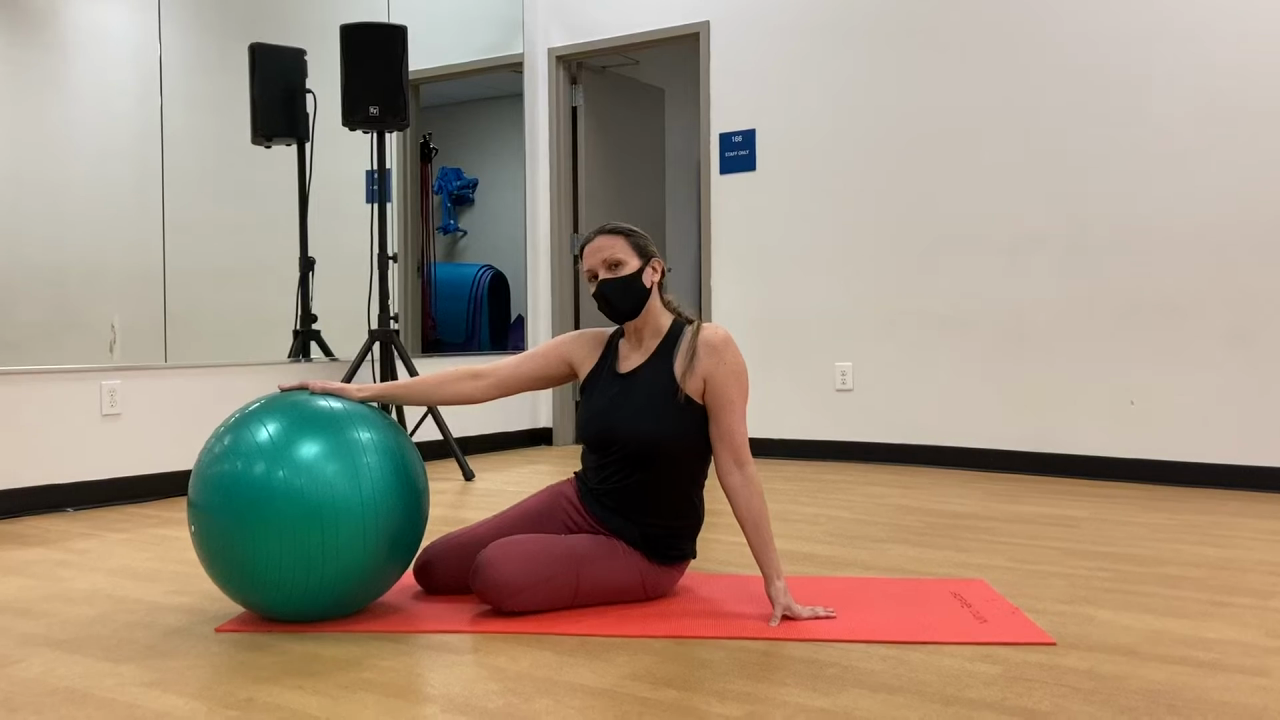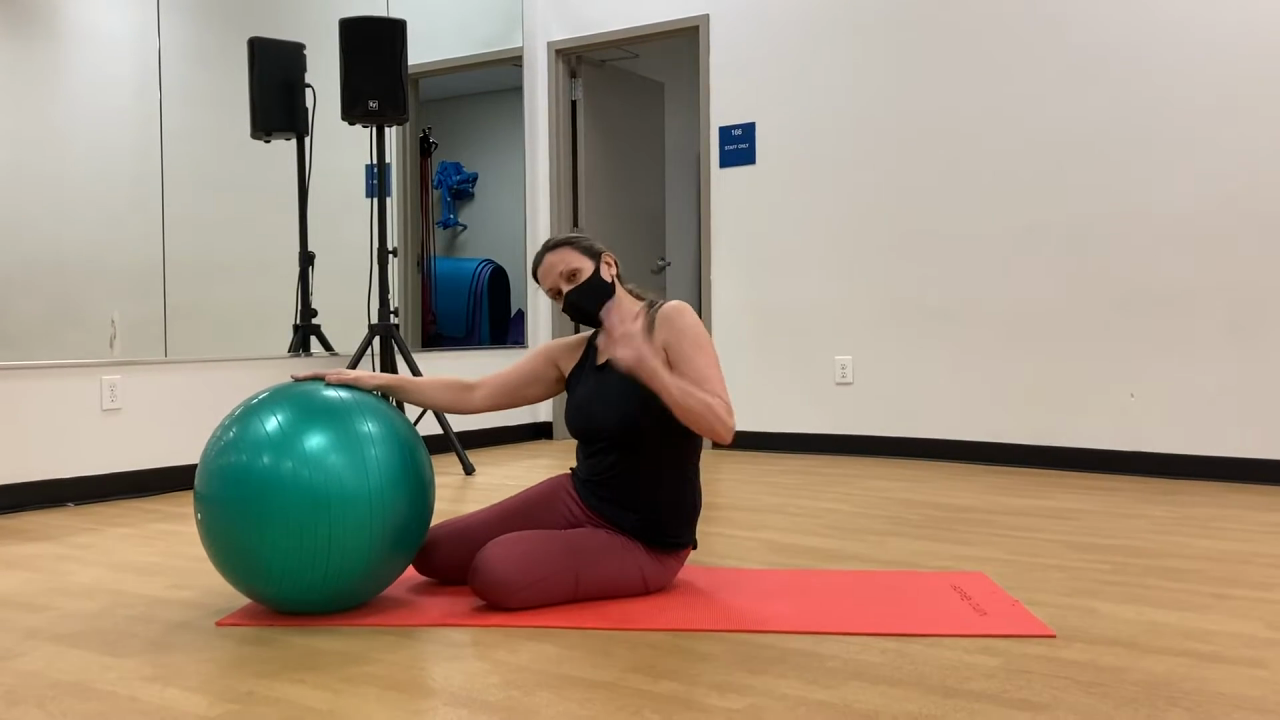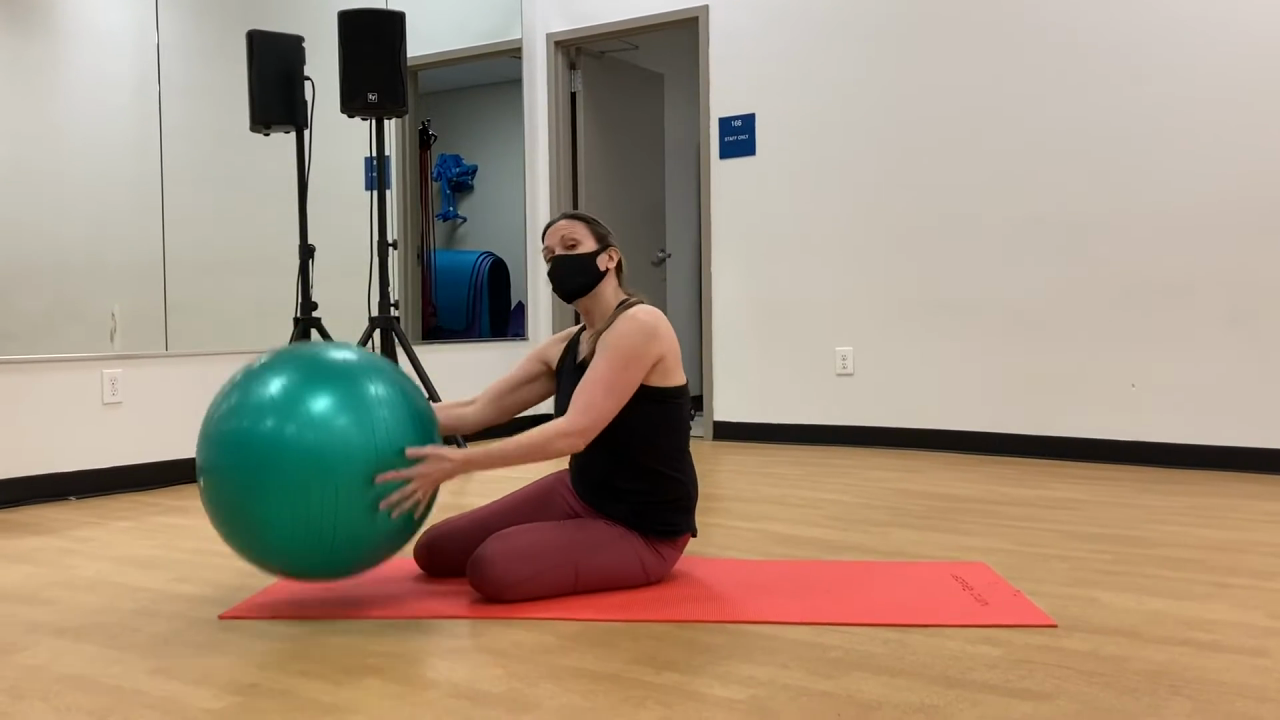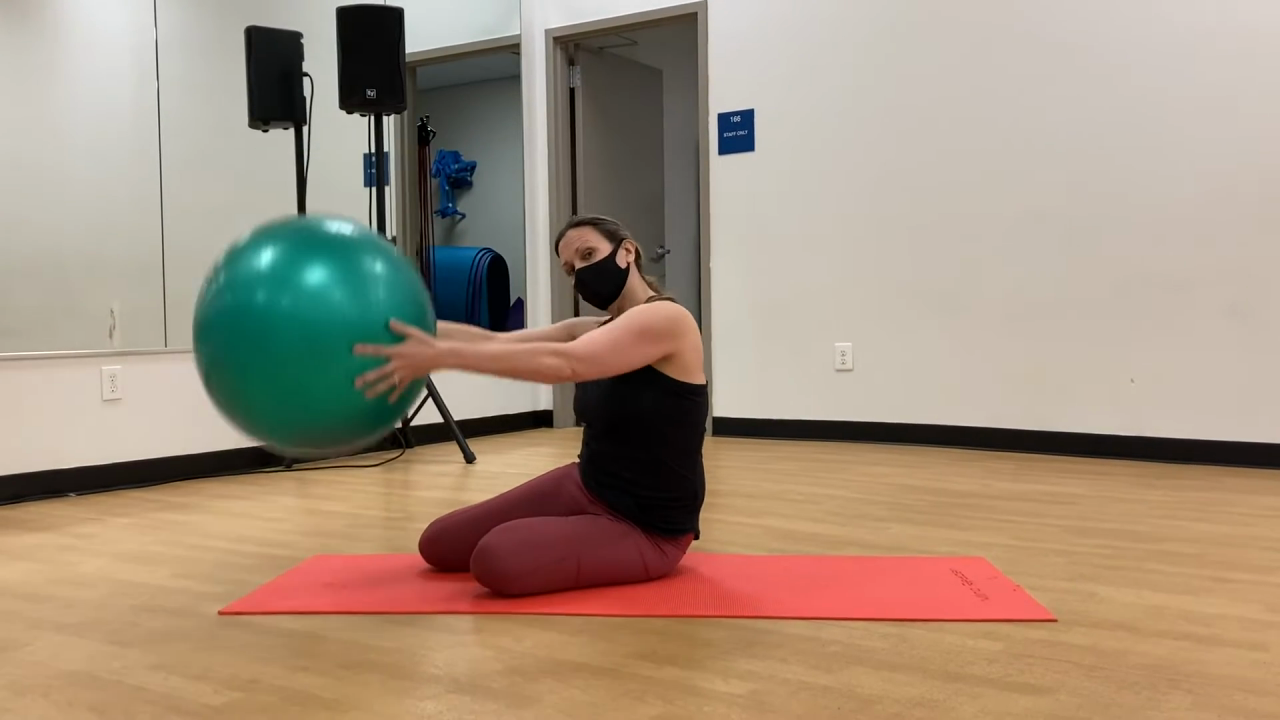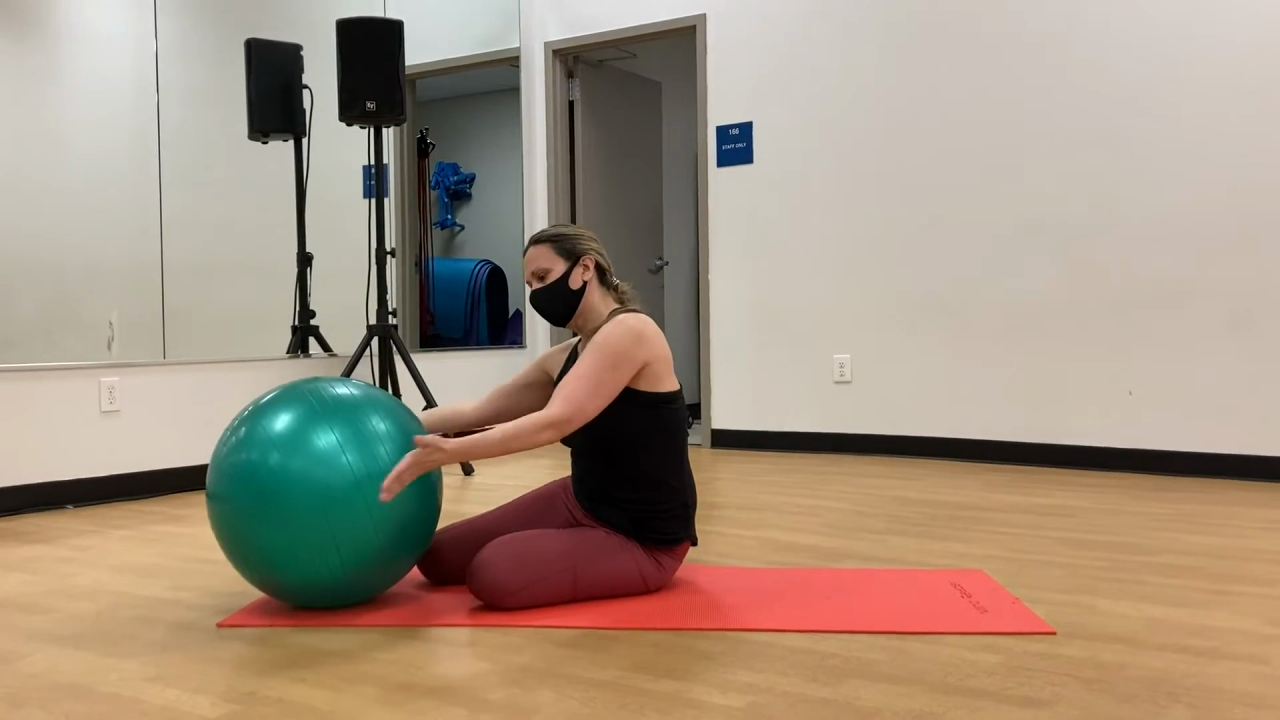
dt=1s
person 1, frame 1
left shoulder: (707, 348)
right shoulder: (587, 349)
left elbow: (736, 468)
right elbow: (480, 382)
left wrist: (776, 583)
right wrist: (364, 391)
left hip: (647, 550)
right hip: (579, 506)
left knee: (497, 576)
right knee: (435, 569)
right ankle: (575, 564)
person 1, frame 2
left shoulder: (670, 321)
right shoulder: (568, 355)
left elbow: (720, 427)
right elbow: (473, 395)
left wrist: (647, 367)
right wrist: (375, 380)
left hip: (645, 540)
right hip: (578, 500)
left knee: (495, 574)
right knee: (435, 554)
left ankle: (626, 574)
right ankle: (576, 553)
person 1, frame 3
left shoulder: (639, 325)
right shoulder: (564, 347)
left elbow: (574, 432)
right elbow: (479, 409)
left wrist: (462, 462)
left hip: (642, 532)
left knee: (493, 569)
right knee: (434, 552)
left ankle: (635, 564)
person 1, frame 4
left shoulder: (667, 320)
right shoulder: (596, 333)
left elbow: (564, 363)
right elbow: (500, 342)
left wrist: (440, 355)
right wrist: (420, 330)
left hip: (647, 529)
left knee: (496, 561)
right knee: (439, 546)
right ankle: (581, 539)
person 1, frame 5
left shoulder: (629, 331)
right shoulder: (563, 357)
left elbow: (554, 421)
right elbow: (479, 411)
left wrist: (449, 451)
left hip: (642, 541)
left knee: (493, 575)
right knee: (440, 559)
